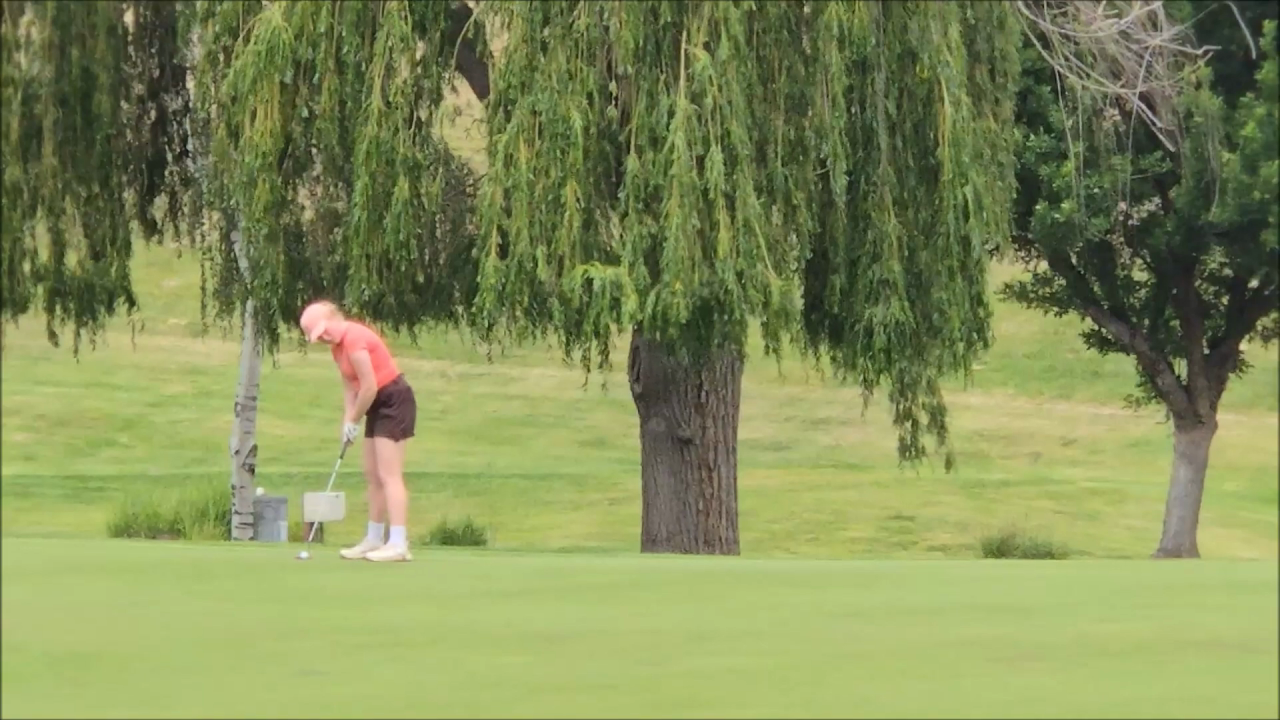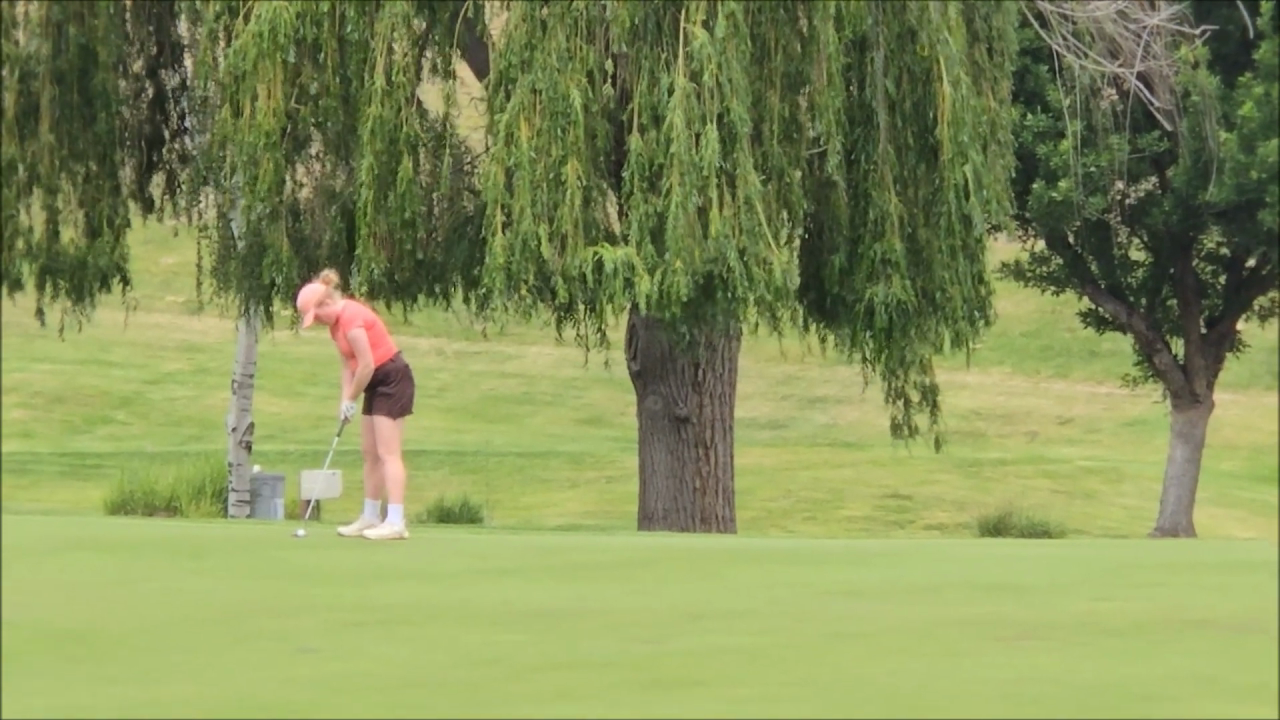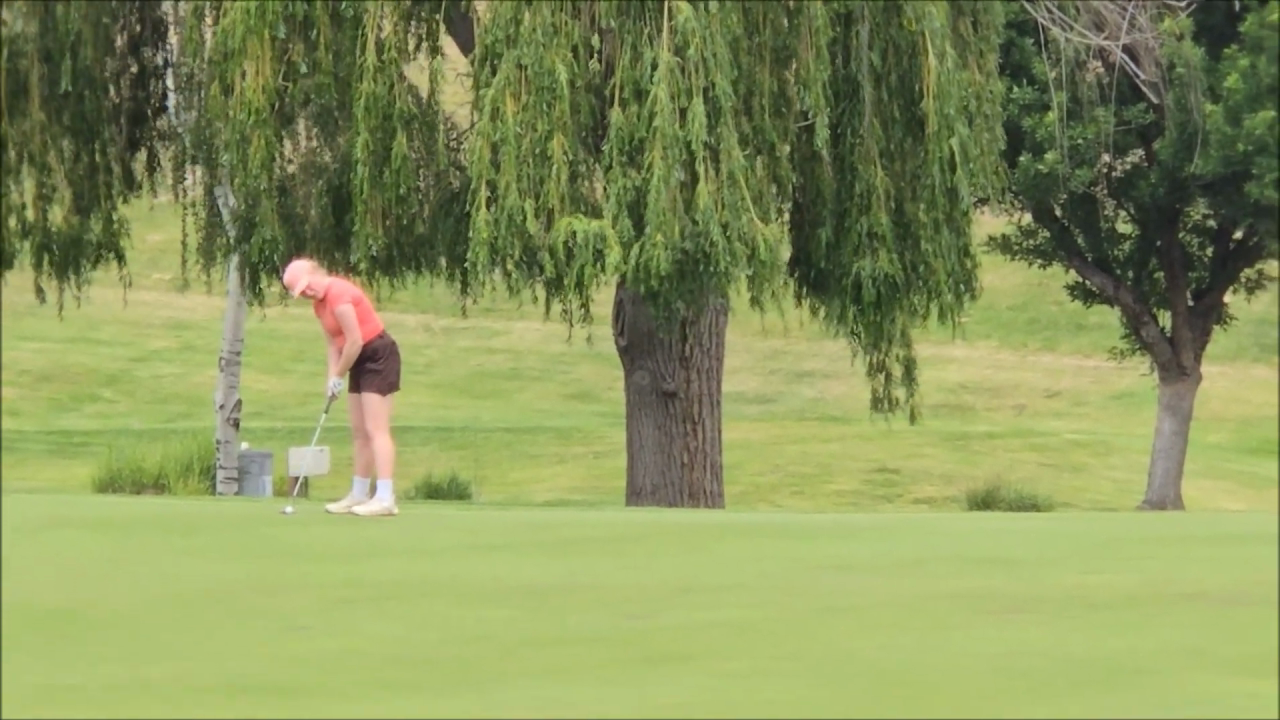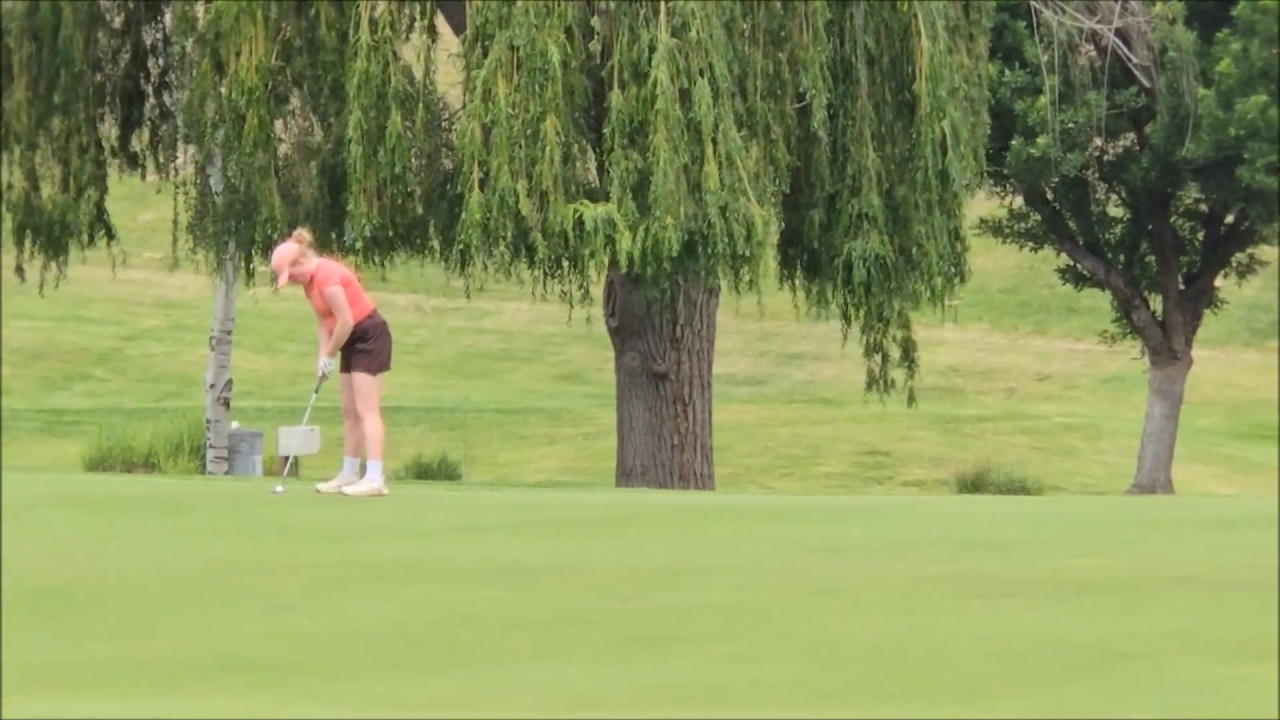
dt=1s
person 1, frame 1
left shoulder: (354, 339)
right shoulder: (338, 346)
left elbow: (369, 387)
right elbow: (351, 387)
left wrist: (353, 420)
right wrist: (348, 422)
left hip: (394, 403)
right hip: (378, 406)
left knee: (388, 475)
right knee: (373, 476)
left ankle: (398, 544)
right ankle: (374, 540)
person 1, frame 2
left shoulder: (351, 317)
right shoulder: (336, 323)
left elbow: (366, 366)
right elbow: (348, 365)
left wrist: (351, 398)
right wrist: (346, 400)
left hip: (392, 380)
right hip: (376, 384)
left knee: (387, 453)
right knee: (370, 454)
left ankle: (395, 522)
right ankle: (370, 518)
person 1, frame 3
left shoulder: (339, 293)
right shoulder: (320, 303)
left elbow: (355, 341)
right elbow: (334, 342)
left wrist: (338, 375)
right wrist: (332, 377)
left hip: (379, 357)
right hip: (361, 362)
left knee: (376, 430)
right knee: (359, 431)
left ankle: (385, 498)
right ankle: (359, 494)
person 1, frame 4
left shoulder: (326, 275)
right shoulder: (310, 281)
left elbow: (345, 322)
right elbow: (324, 322)
left wrist: (328, 355)
right wrist: (323, 357)
left hip: (369, 338)
right hip: (353, 342)
left knee: (366, 409)
right knee: (350, 411)
left ankle: (375, 479)
right ankle: (349, 475)
